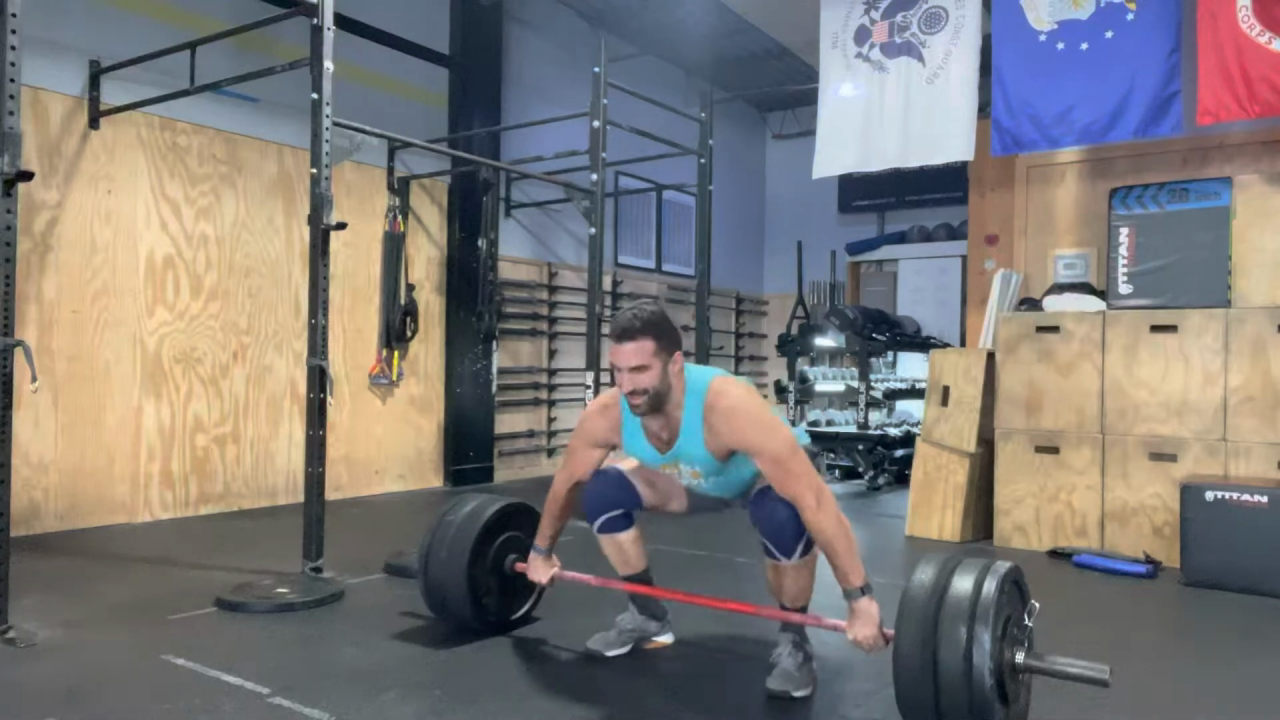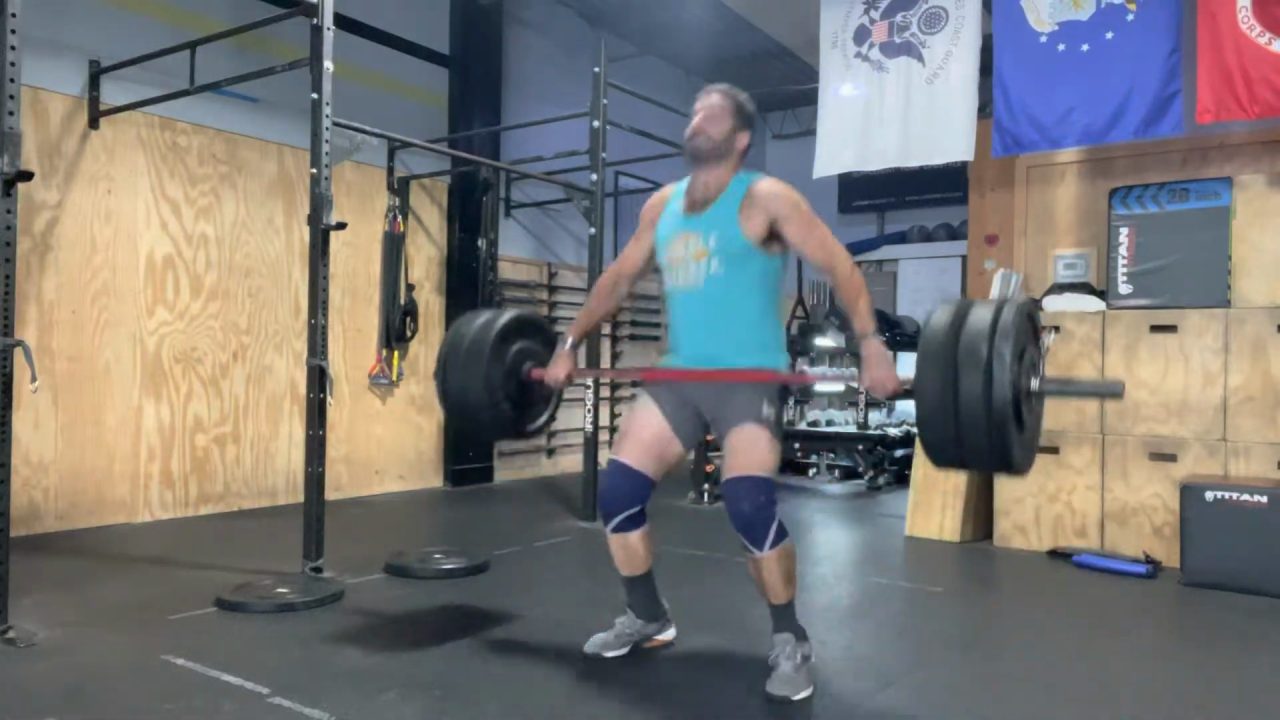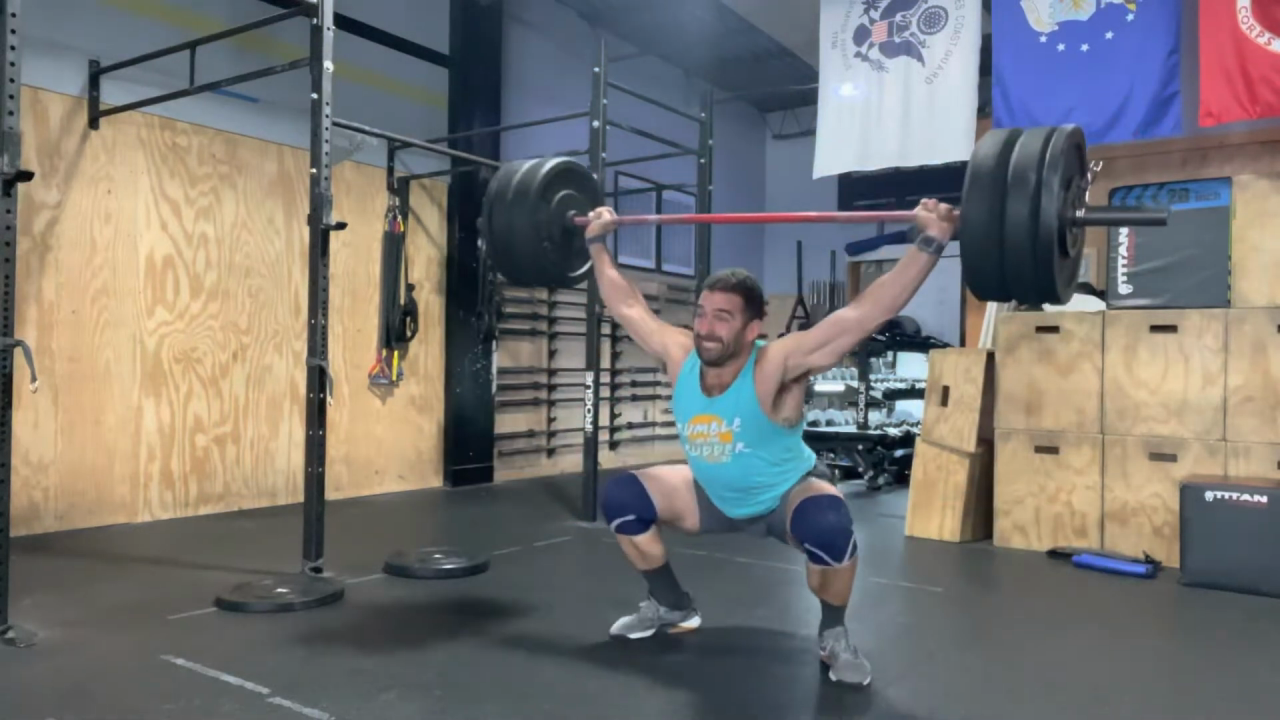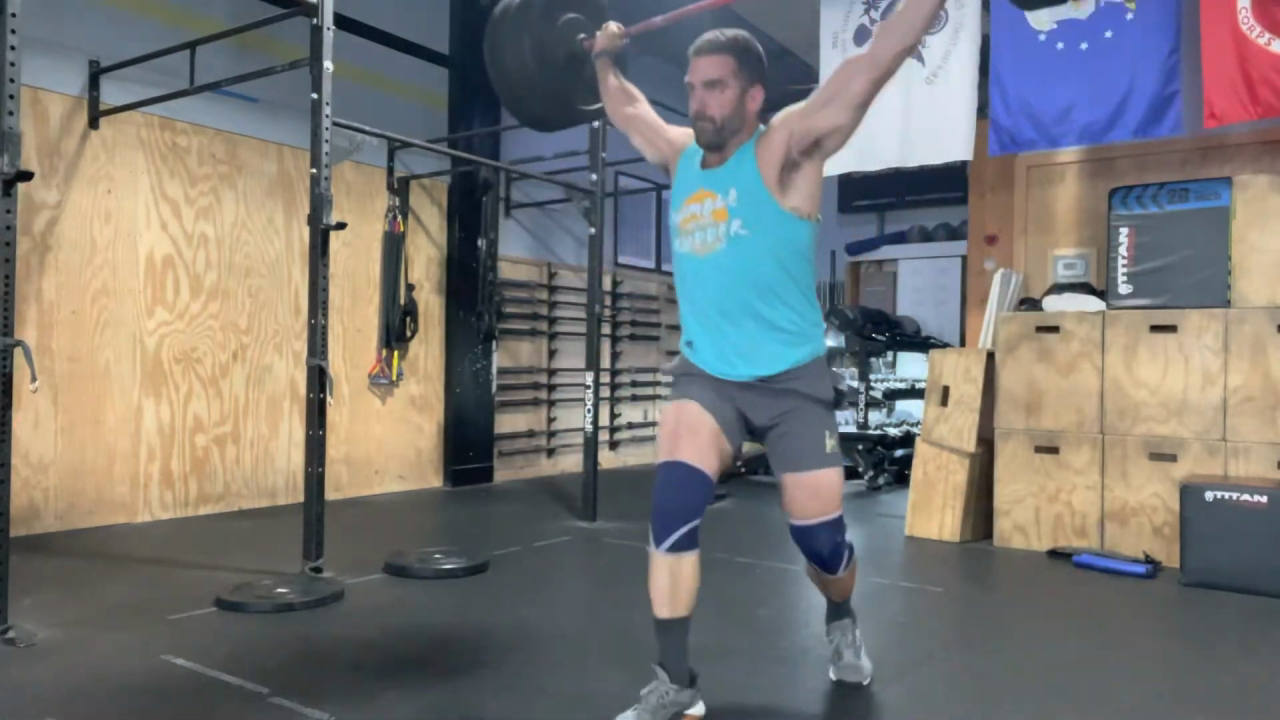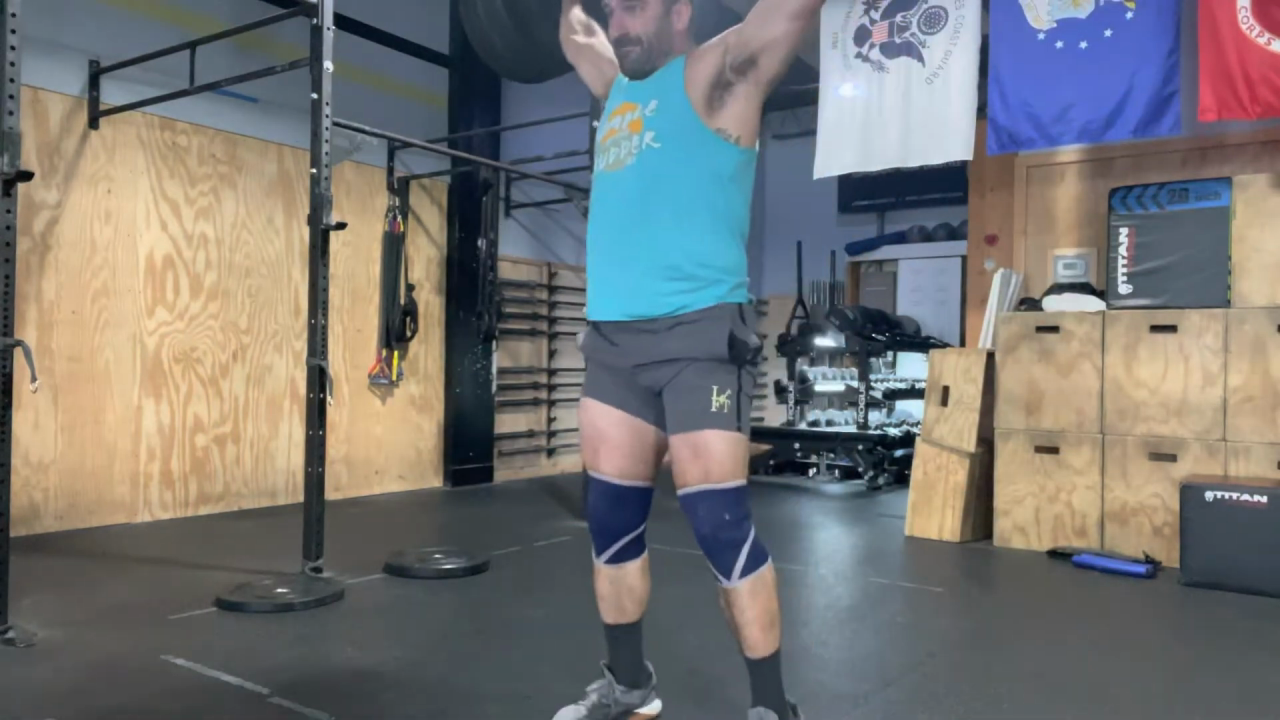
dt=1s
person 1, frame 1
left shoulder: (727, 407)
right shoulder: (609, 413)
left elbow: (813, 499)
right elbow: (567, 481)
left wrist: (859, 600)
right wrist: (542, 551)
left hip: (764, 473)
right hip: (692, 479)
left knee: (784, 518)
right knee: (600, 495)
left ankle: (793, 640)
right ankle: (647, 617)
person 1, frame 2
left shoulder: (764, 197)
right shoulder: (663, 203)
left elbow: (840, 266)
right elbow: (616, 279)
left wrist: (871, 346)
right wrist: (569, 345)
left hip: (751, 375)
right hip: (680, 371)
left knee: (749, 505)
right knee: (617, 490)
left ankle: (789, 640)
right ankle: (647, 618)
person 1, frame 3
left shoulder: (775, 367)
right shoulder: (679, 356)
left elbow: (866, 312)
right elbow: (626, 304)
left wrist: (931, 242)
right wrist: (597, 242)
left hip: (787, 492)
right hip: (714, 495)
left knee: (828, 525)
right knee: (620, 495)
left ankle: (834, 635)
right ankle: (671, 605)
person 1, frame 4
left shoulder: (787, 148)
right shoulder: (681, 154)
left elbow: (876, 63)
right elbow: (627, 111)
right wrist: (606, 59)
left hip: (792, 376)
right hip: (705, 373)
left knee: (817, 534)
right knee: (674, 507)
left ankle: (841, 623)
person 1, frame 5
left shoulder: (720, 72)
right shoulder: (620, 85)
left hip: (698, 331)
right hip: (613, 335)
left knee: (718, 522)
right knee: (611, 519)
